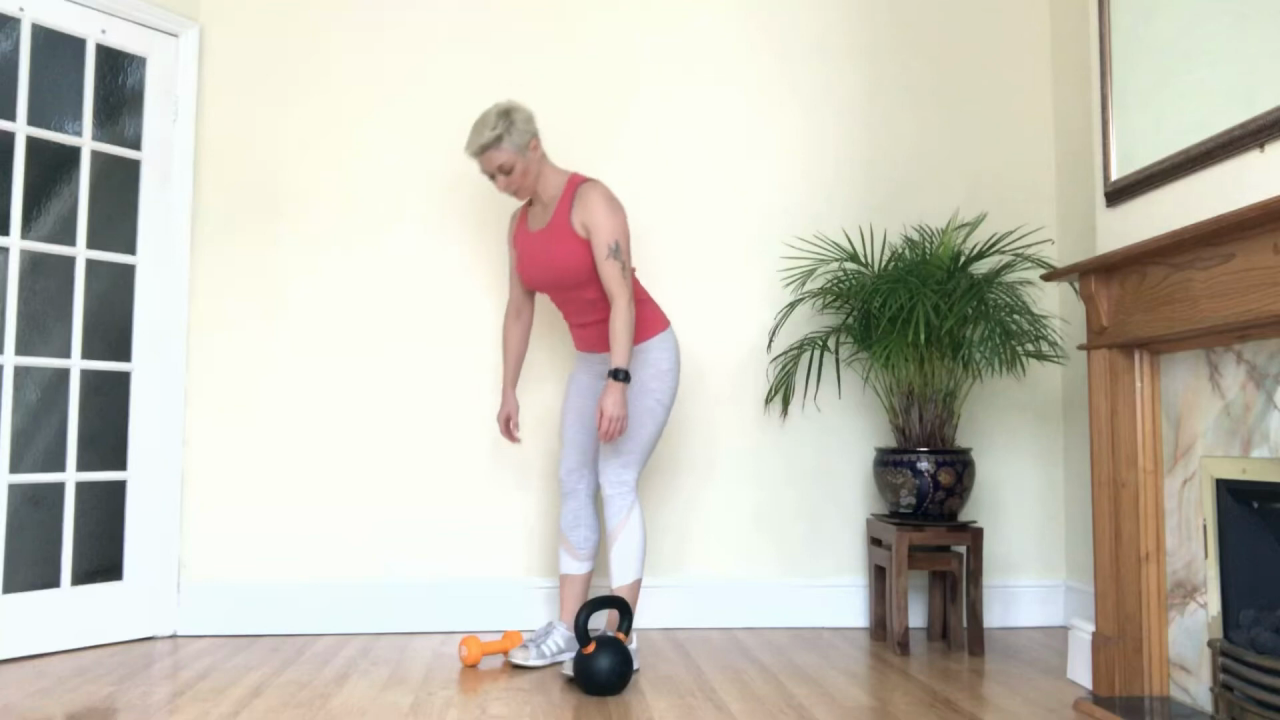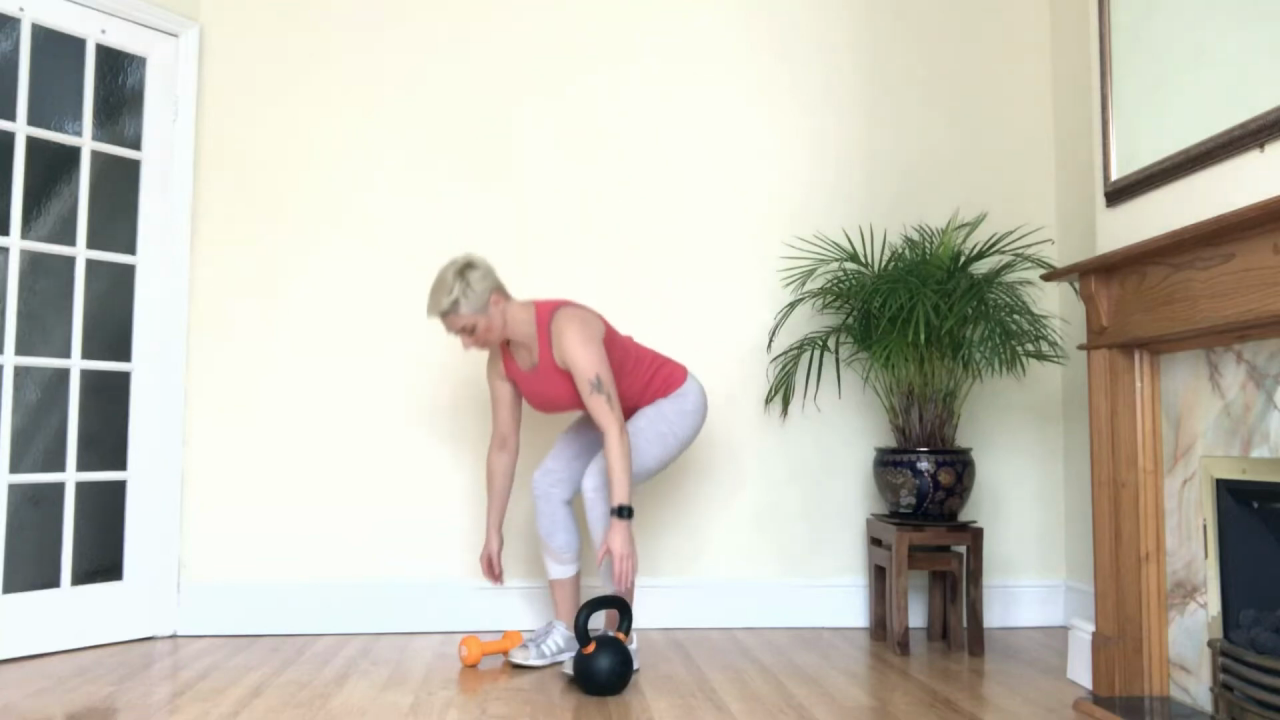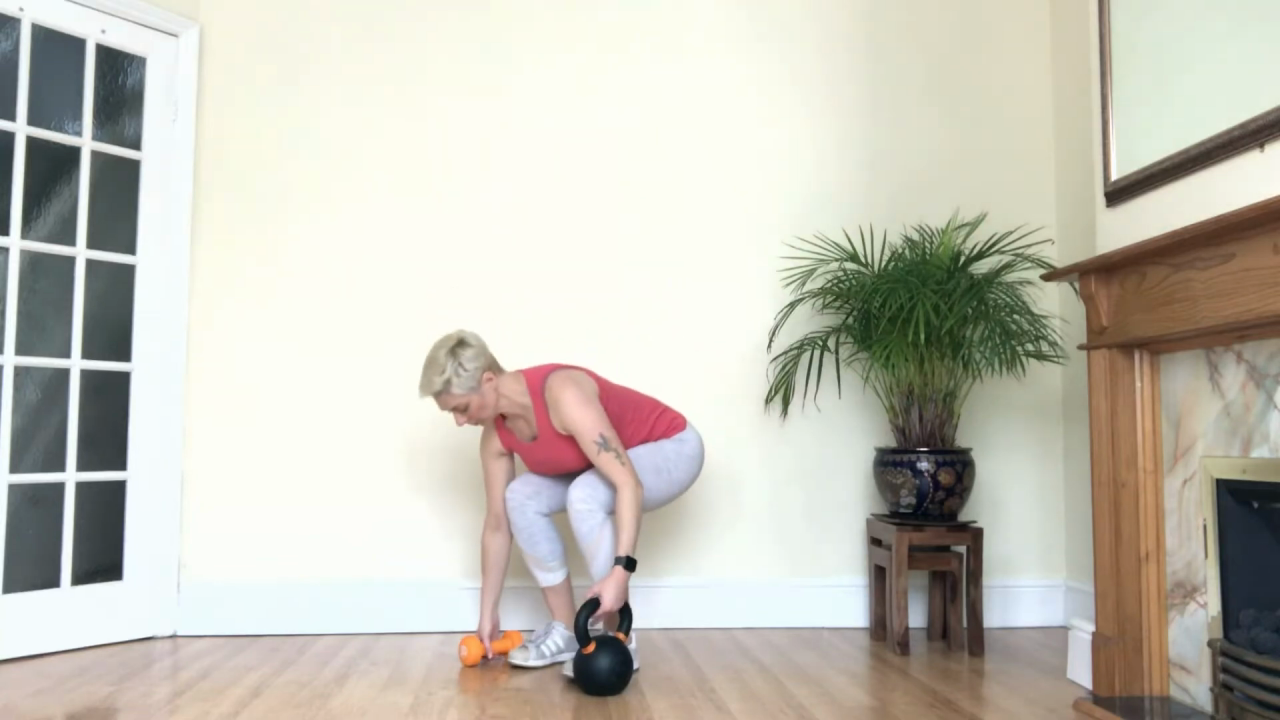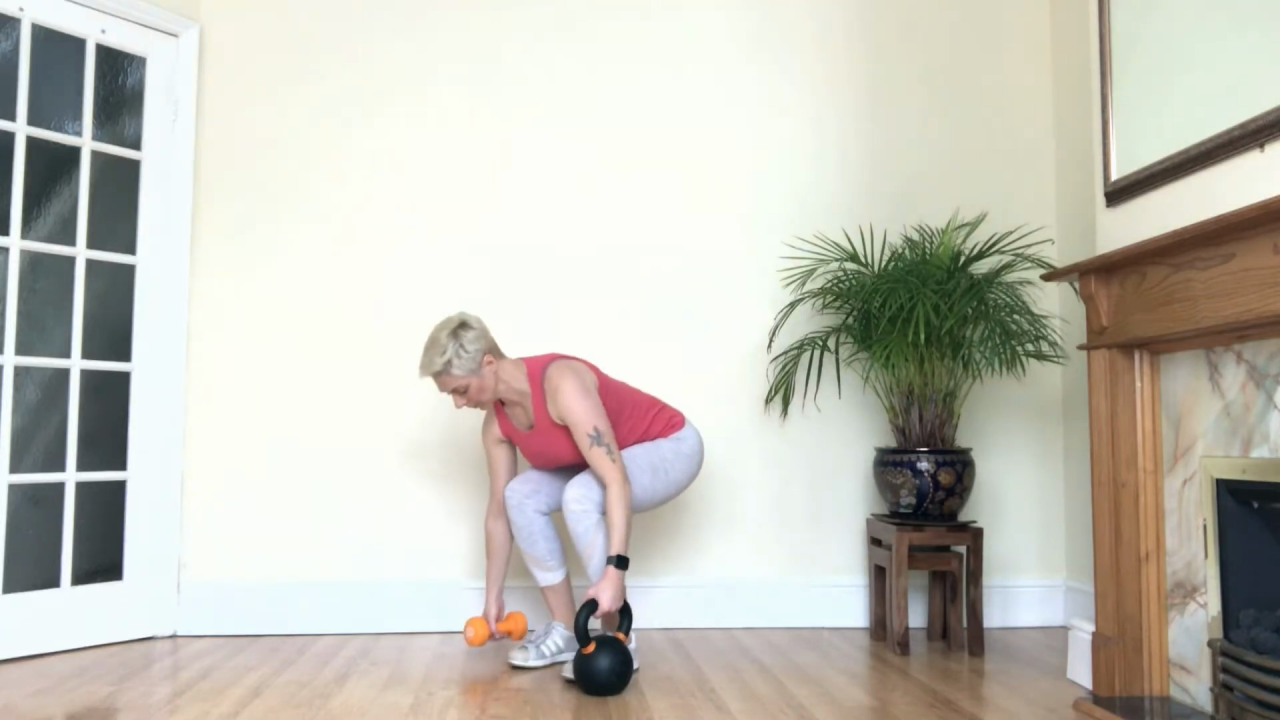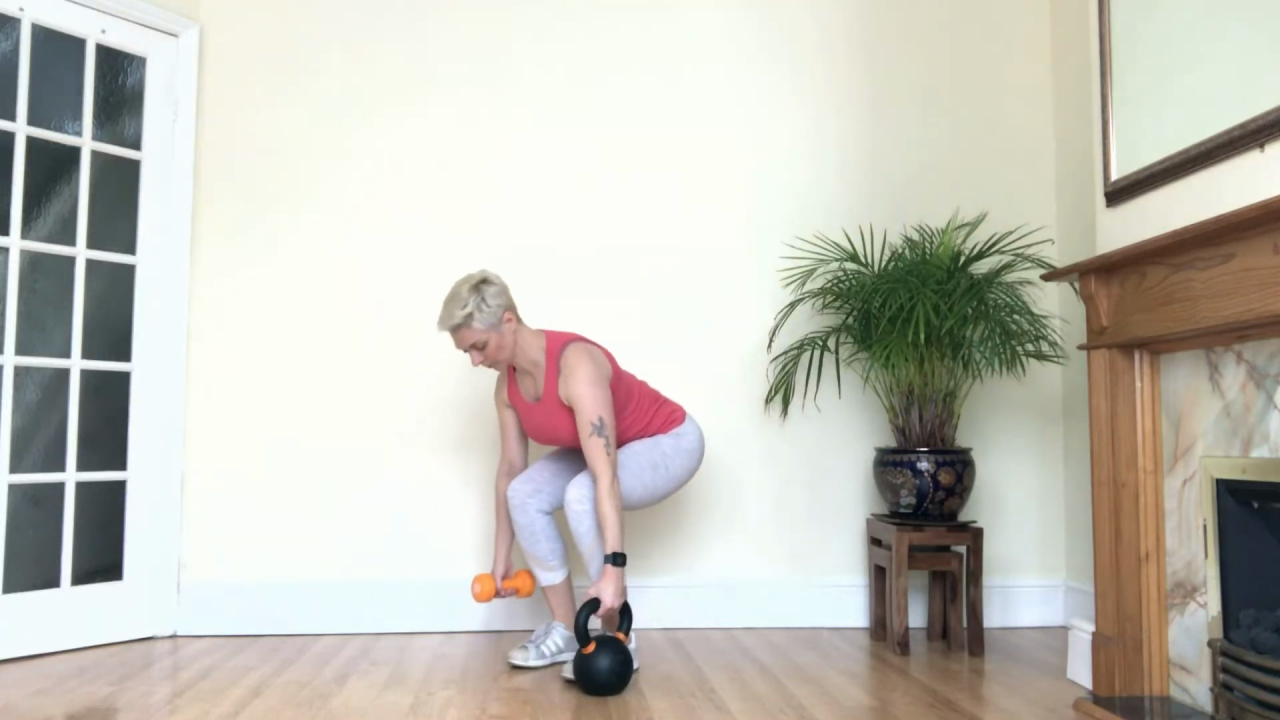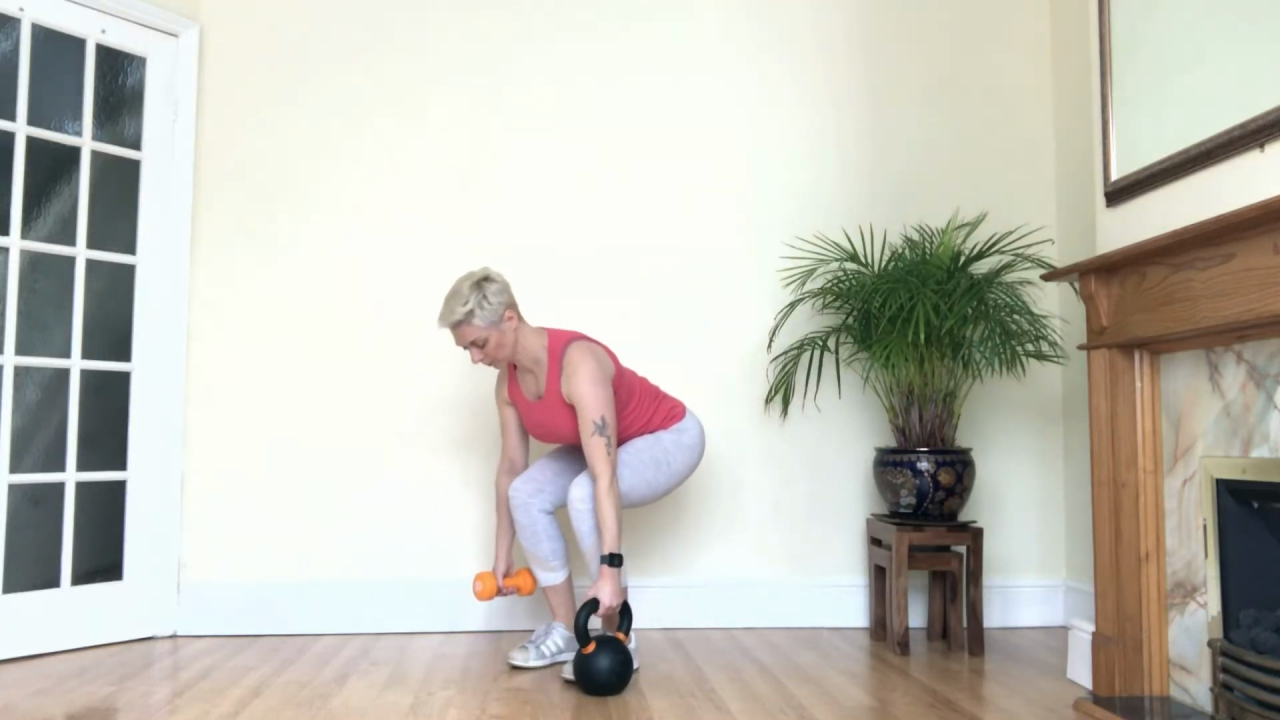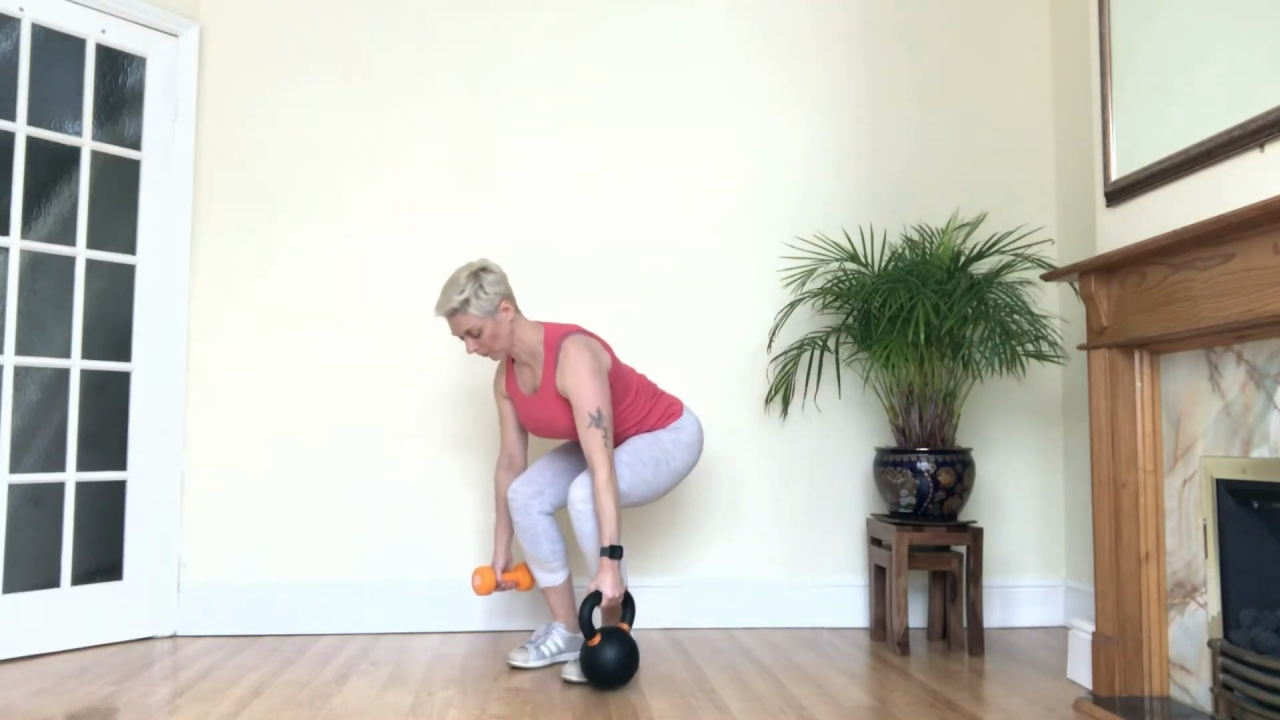
dt=0.7s
person 1, frame 1
left shoulder: (591, 200)
right shoulder: (520, 224)
left elbow: (623, 297)
right elbow: (519, 310)
left wrist: (617, 381)
right wrist: (508, 390)
left hip: (644, 352)
right hip: (591, 359)
left knee: (616, 481)
right knee: (574, 483)
left ankle: (621, 638)
right ankle: (569, 630)
person 1, frame 2
left shoulder: (567, 329)
right shoulder: (501, 358)
left elbow: (614, 430)
right elbow: (503, 444)
left wrist: (621, 520)
right wrist: (493, 533)
left hip: (671, 402)
right hip: (621, 410)
left knee: (598, 484)
right knee: (547, 484)
right ankle: (566, 629)
person 1, frame 3
left shoulder: (562, 394)
right shoulder: (496, 435)
left elbow: (628, 483)
right elbow: (497, 523)
left wrist: (621, 570)
right wrist: (488, 614)
left hip: (671, 448)
right hip: (609, 459)
left knee: (585, 496)
right knee: (521, 497)
right ankle: (565, 631)
person 1, frame 4
left shoulder: (561, 384)
right shoulder: (497, 421)
left elbow: (617, 481)
right elbow: (500, 509)
left wrist: (614, 571)
right wrist: (493, 598)
left hip: (670, 447)
right hip: (608, 453)
left knee: (581, 496)
right knee: (522, 495)
right ankle: (565, 631)
person 1, frame 5
left shoulder: (575, 364)
right shoulder: (507, 384)
left elbow: (605, 478)
right elbow: (509, 471)
left wrist: (613, 569)
right wrist: (501, 559)
left hip: (669, 442)
right hip: (608, 446)
left knee: (581, 495)
right knee: (525, 493)
right ankle: (565, 631)
person 1, frame 6
left shoulder: (577, 363)
right shoulder: (508, 381)
left elbow: (605, 478)
right elbow: (510, 469)
left wrist: (609, 570)
right wrist: (502, 555)
left hip: (670, 437)
right hip: (607, 443)
left knee: (584, 494)
right knee: (527, 493)
right ankle: (565, 632)
person 1, frame 7
left shoulder: (572, 355)
right shoulder: (506, 376)
left elbow: (602, 470)
right elbow: (510, 464)
left wrist: (610, 563)
right wrist: (501, 550)
left hip: (668, 436)
right hip: (609, 440)
left knee: (585, 495)
right knee: (526, 495)
right ankle: (565, 632)
